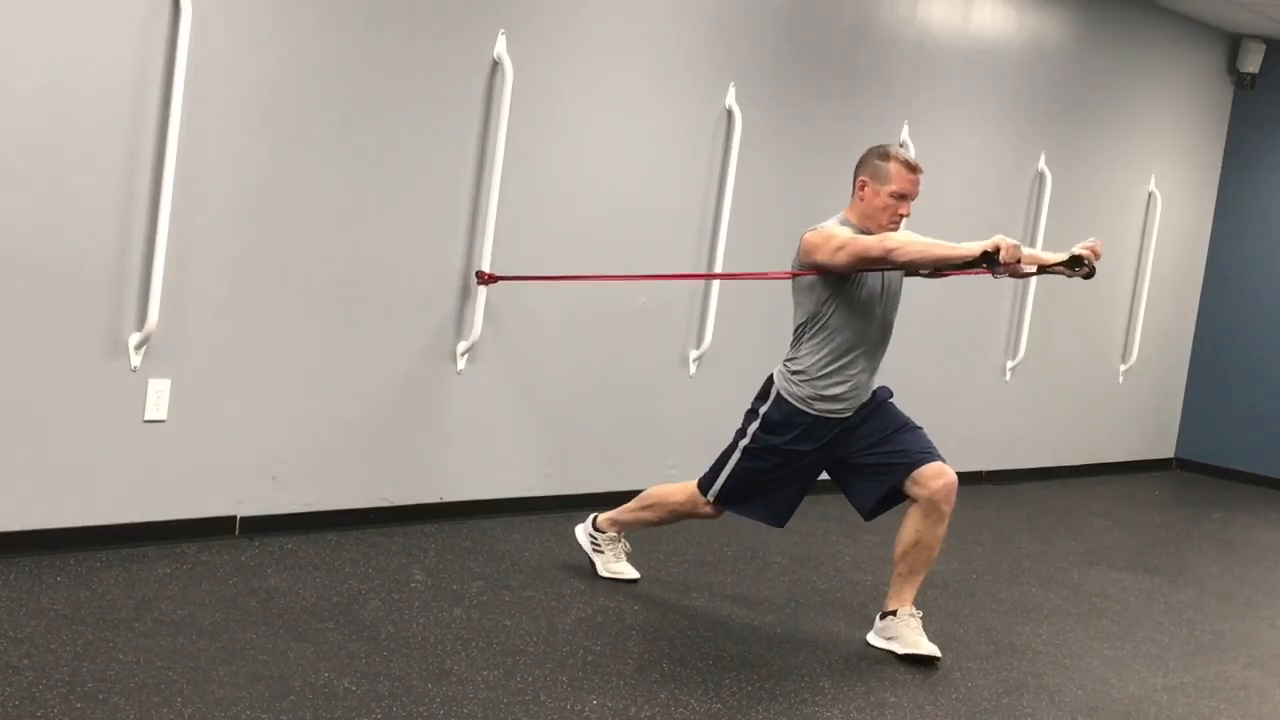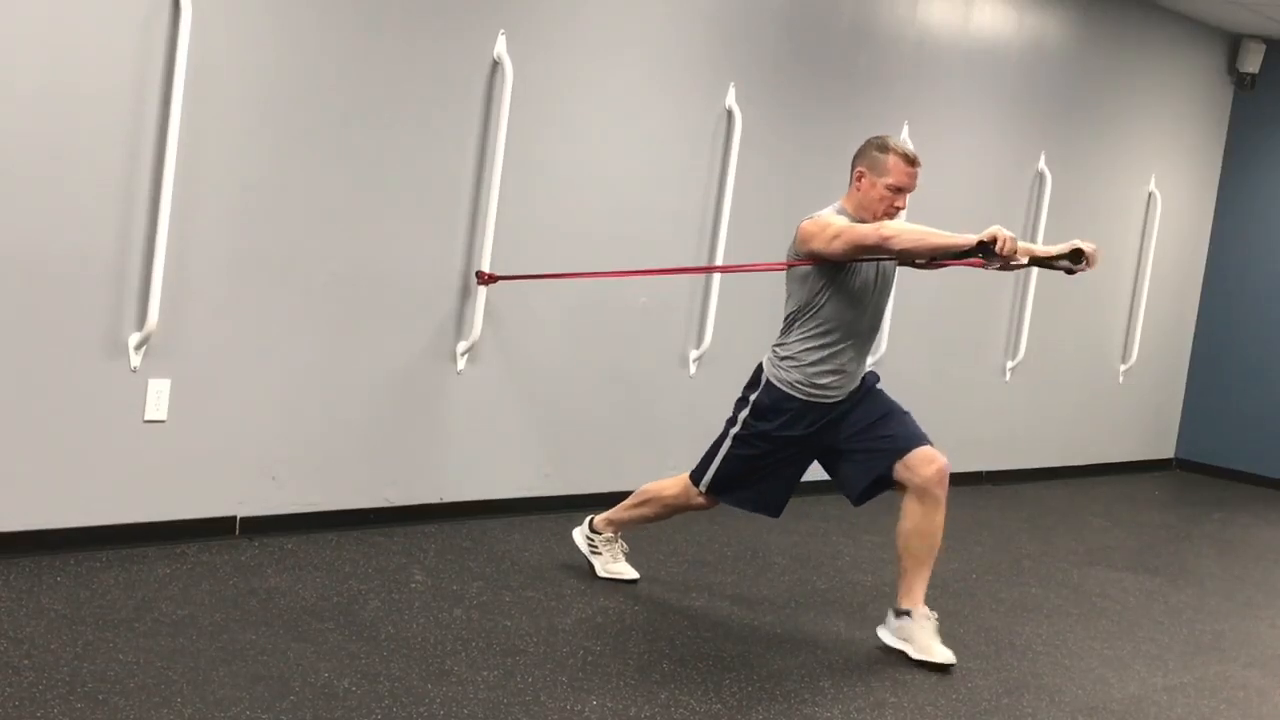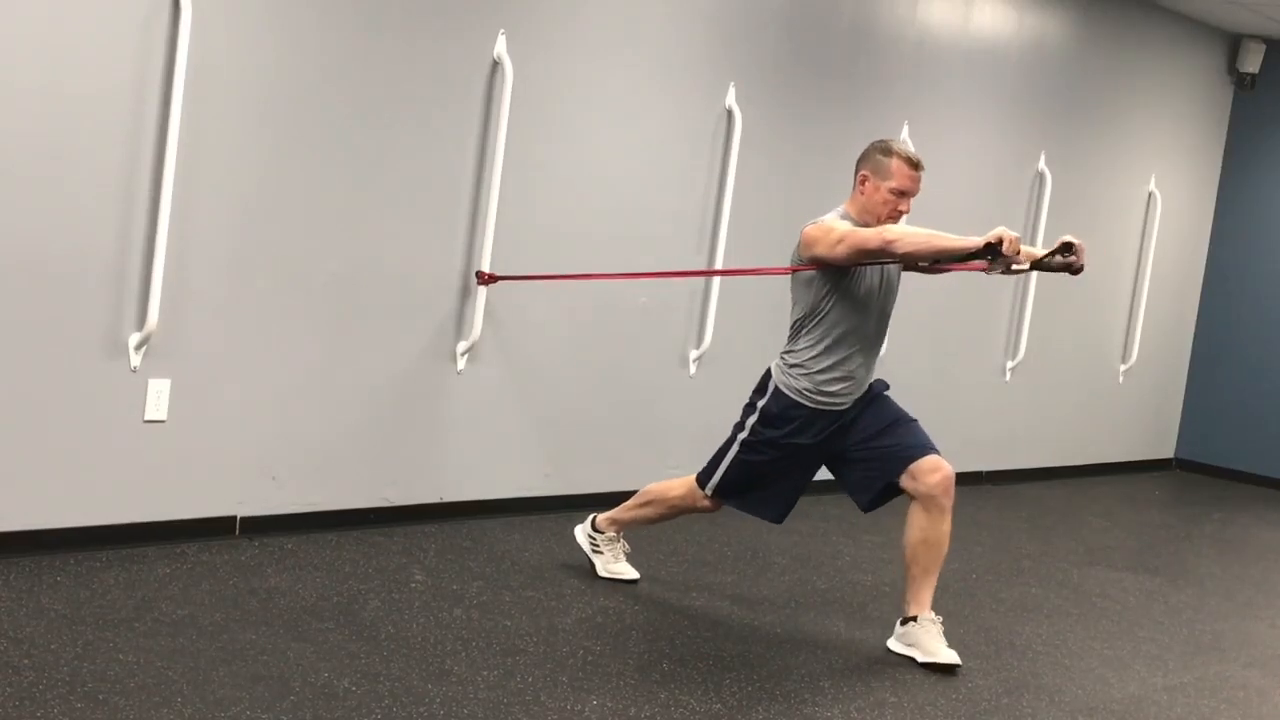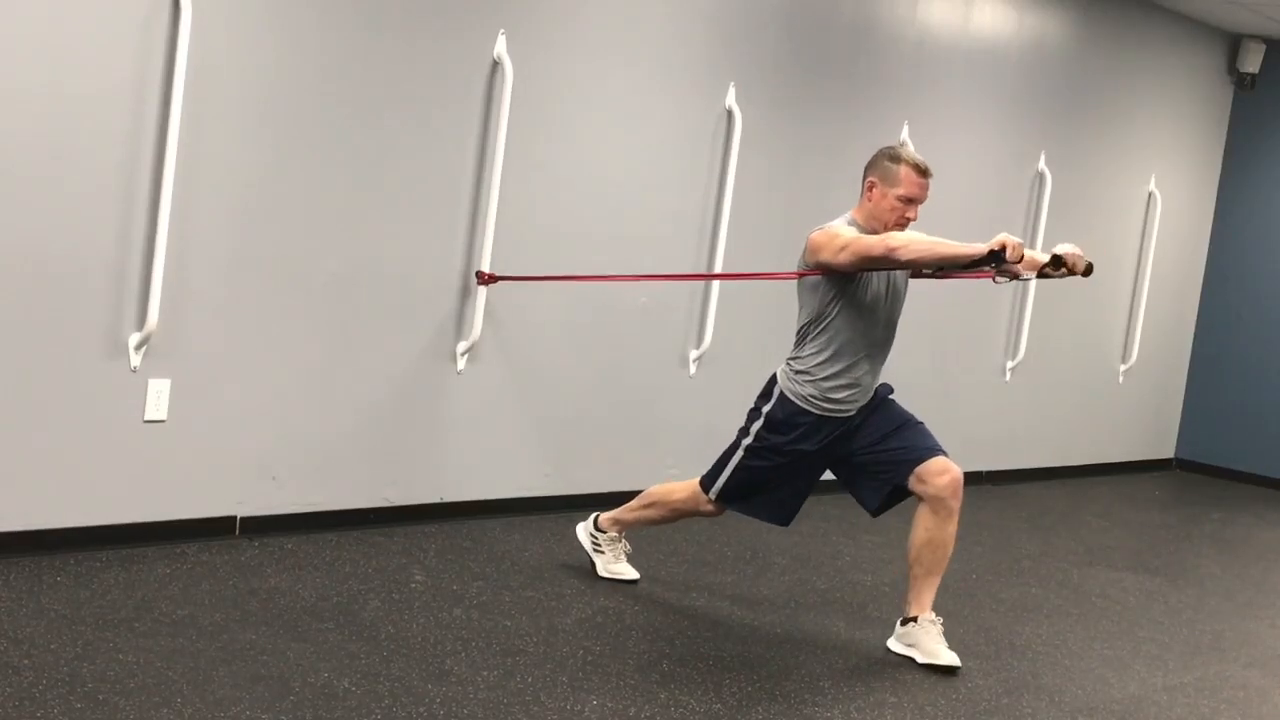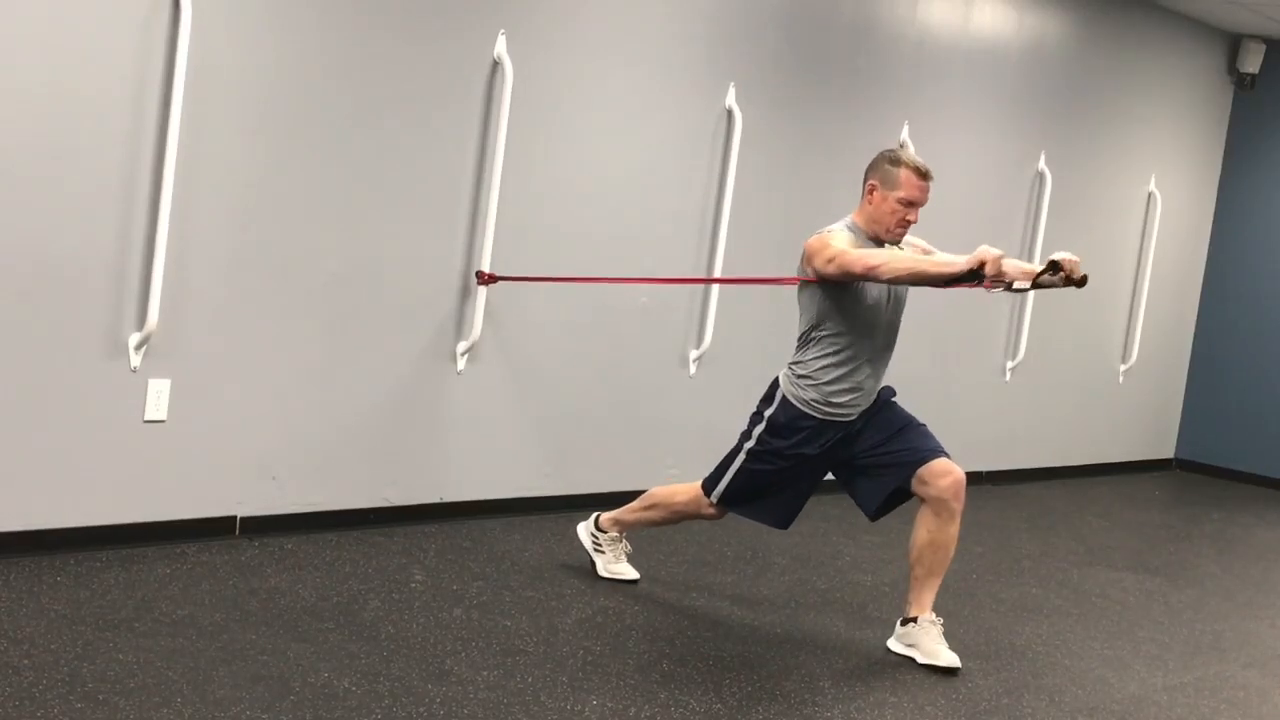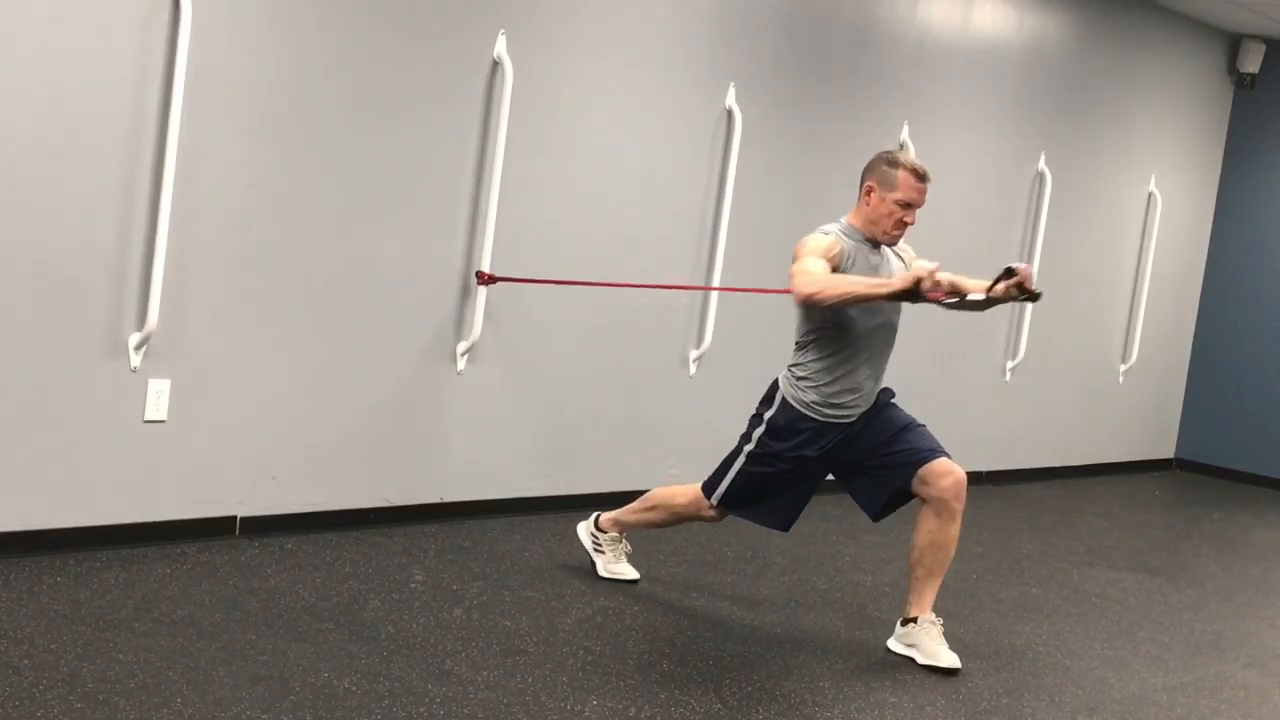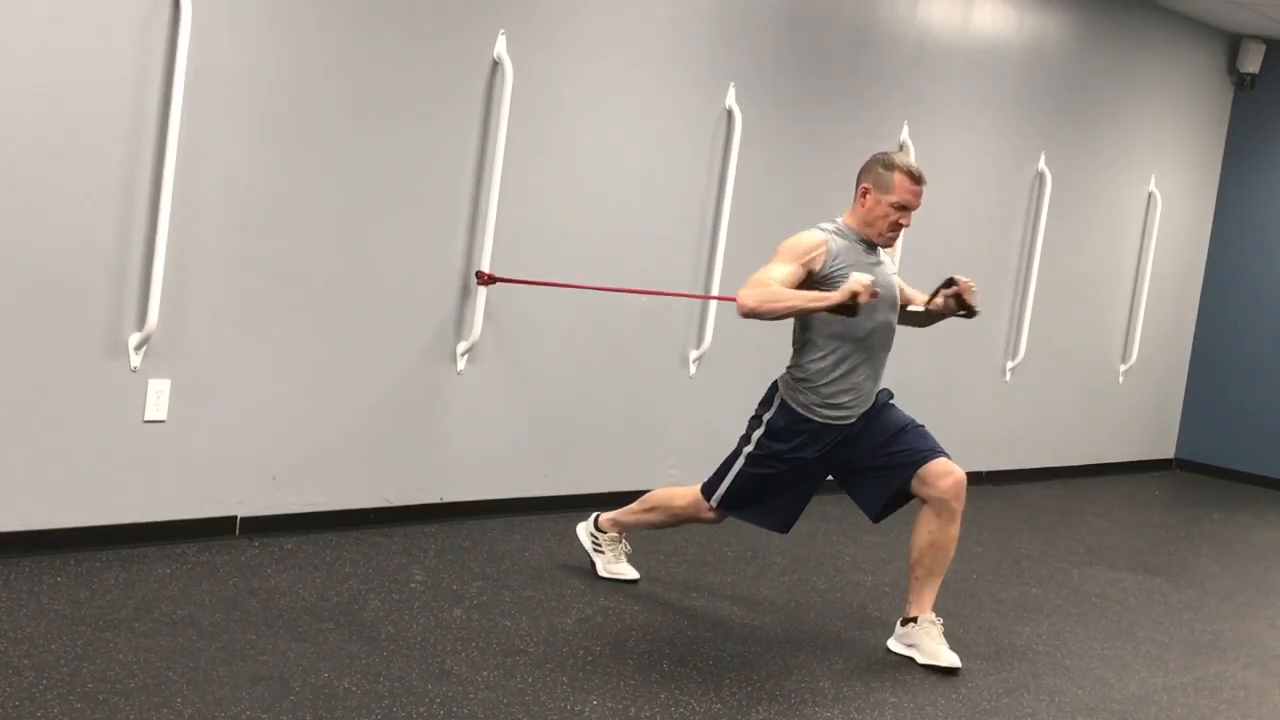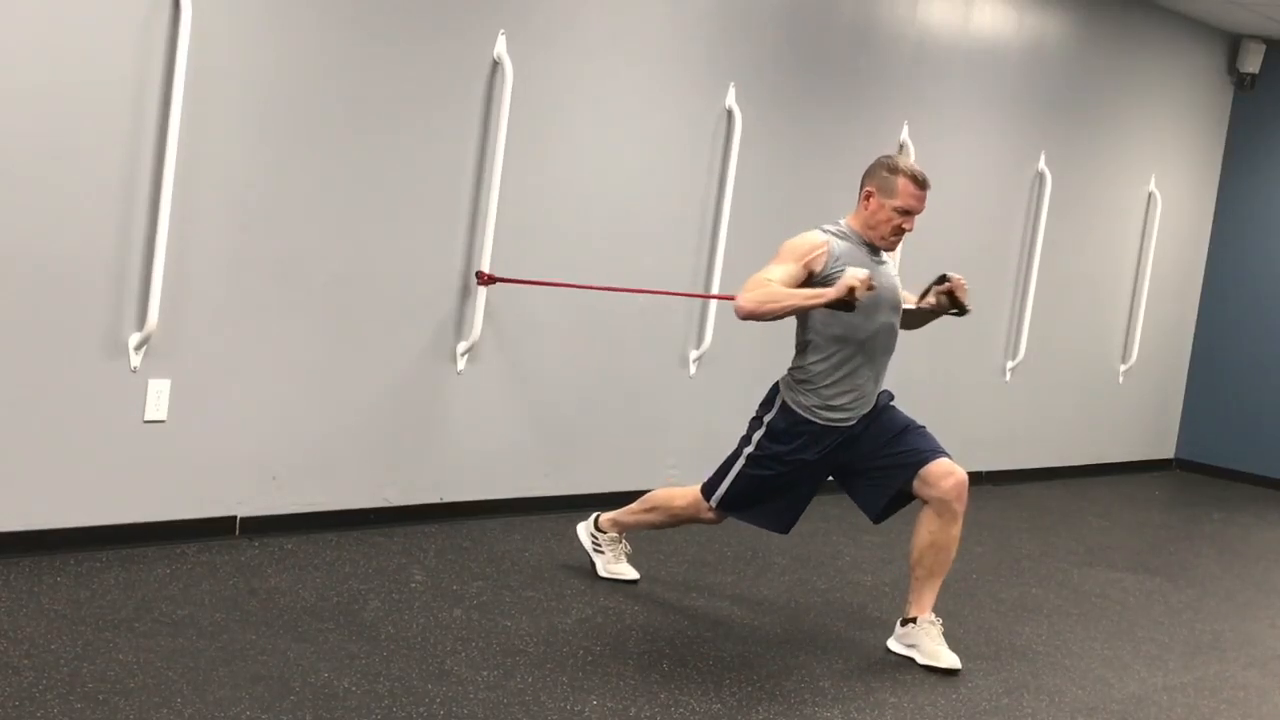
dt=0.2s
person 1, frame 1
left shoulder: (896, 240)
right shoulder: (823, 240)
left elbow: (961, 256)
right elbow: (885, 251)
left wrist: (1054, 259)
right wrist: (981, 249)
left hip: (859, 410)
right hip: (795, 410)
left knee: (938, 486)
right knee: (707, 501)
left ankle: (895, 618)
right ankle: (604, 527)
person 1, frame 2
left shoulder: (889, 231)
right shoulder: (819, 229)
left elbow: (953, 249)
right elbow: (884, 240)
left wrist: (1049, 252)
right wrist: (976, 240)
left hip: (849, 395)
right hip: (785, 397)
left knee: (929, 473)
right knee: (701, 492)
left ankle: (909, 617)
right ankle: (601, 529)
person 1, frame 3
left shoulder: (892, 236)
right shoulder: (823, 233)
left elbow: (953, 255)
right elbow: (886, 243)
left wrist: (1041, 254)
right wrist: (981, 242)
left hip: (857, 402)
right hip: (792, 404)
left knee: (935, 481)
right knee: (707, 495)
left ankle: (916, 624)
right ankle: (602, 529)
person 1, frame 4
left shoulder: (902, 242)
right shoulder: (829, 239)
left elbow: (970, 260)
right elbow: (891, 251)
left wrist: (1043, 260)
right wrist: (986, 248)
left hip: (864, 407)
right hip: (799, 409)
left knee: (944, 483)
right knee: (711, 499)
left ankle: (916, 625)
right ankle: (604, 528)
person 1, frame 5
left shoulder: (904, 247)
right shoulder: (828, 244)
left elbow: (965, 267)
right elbow: (873, 266)
left wrist: (1042, 270)
right wrist: (966, 265)
left hip: (866, 410)
right hip: (802, 412)
left knee: (947, 484)
right knee: (711, 502)
left ankle: (916, 625)
right ankle: (605, 527)
person 1, frame 6
left shoulder: (894, 252)
right shoulder: (822, 244)
left elbow: (953, 286)
right elbow: (809, 289)
left wrist: (1001, 288)
right wrist: (893, 286)
left hip: (867, 412)
right hip: (802, 415)
left knee: (947, 484)
right knee: (710, 505)
left ankle: (916, 625)
right ankle: (606, 527)
person 1, frame 7
left shoulder: (881, 254)
right shoulder: (814, 246)
left elbow: (911, 312)
right elbow: (751, 300)
left wrist: (948, 303)
right wrist: (832, 298)
left hip: (867, 414)
right hip: (801, 417)
left knee: (948, 485)
right knee: (710, 507)
left ankle: (916, 625)
right ankle: (606, 528)
person 1, frame 8
left shoulder: (884, 256)
right shoulder: (817, 246)
left elbow: (902, 318)
right elbow: (749, 303)
left wrist: (936, 303)
right wrist: (829, 294)
left hip: (868, 416)
right hip: (803, 419)
left knee: (949, 486)
right knee: (711, 506)
left ankle: (917, 626)
right ankle: (605, 527)
